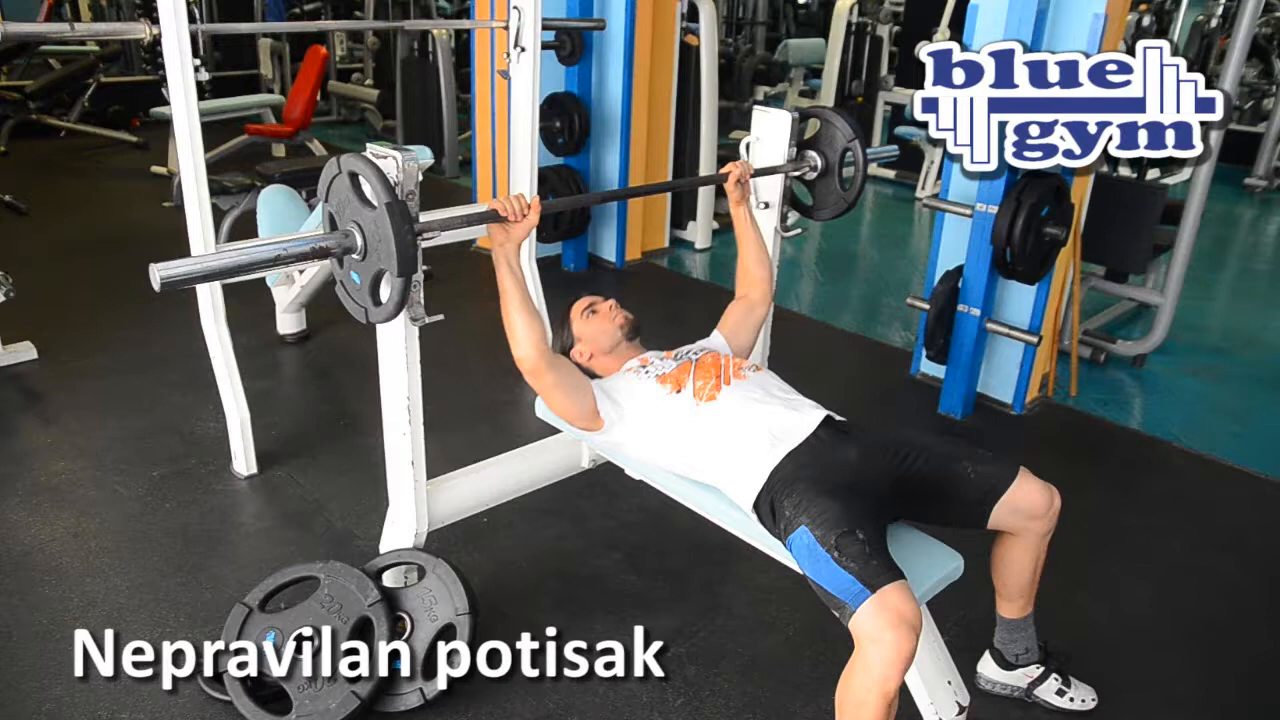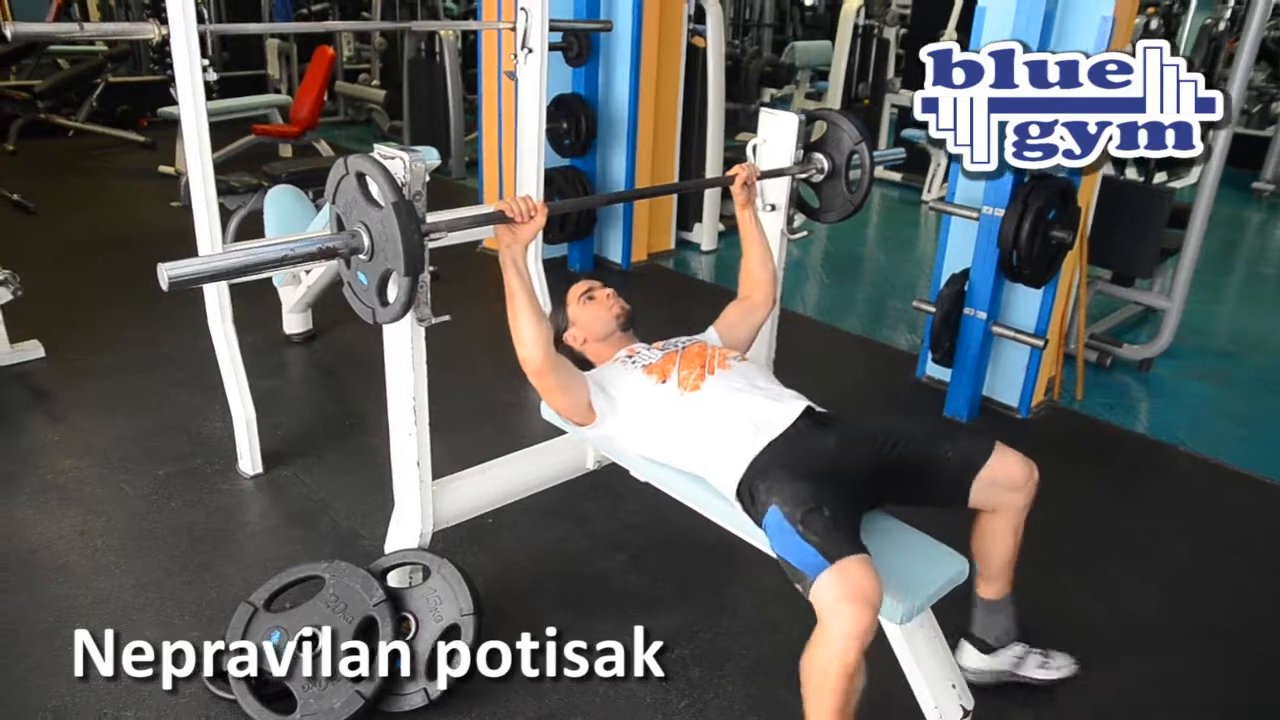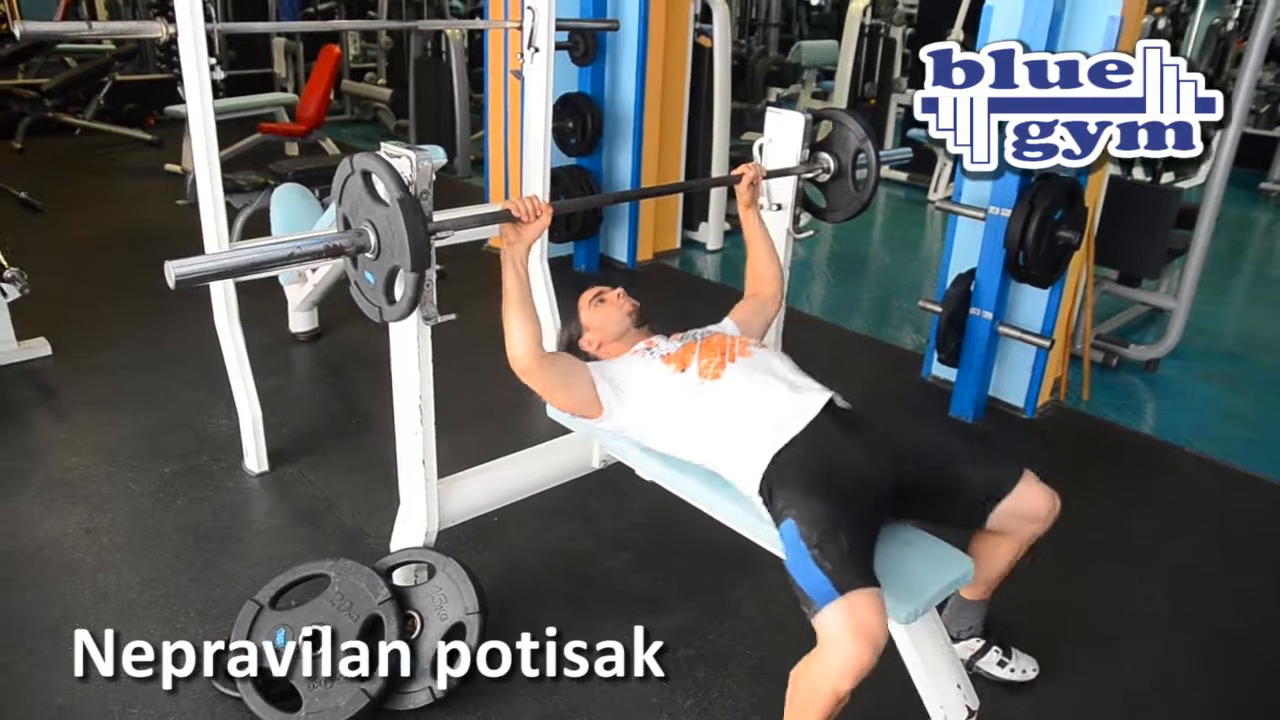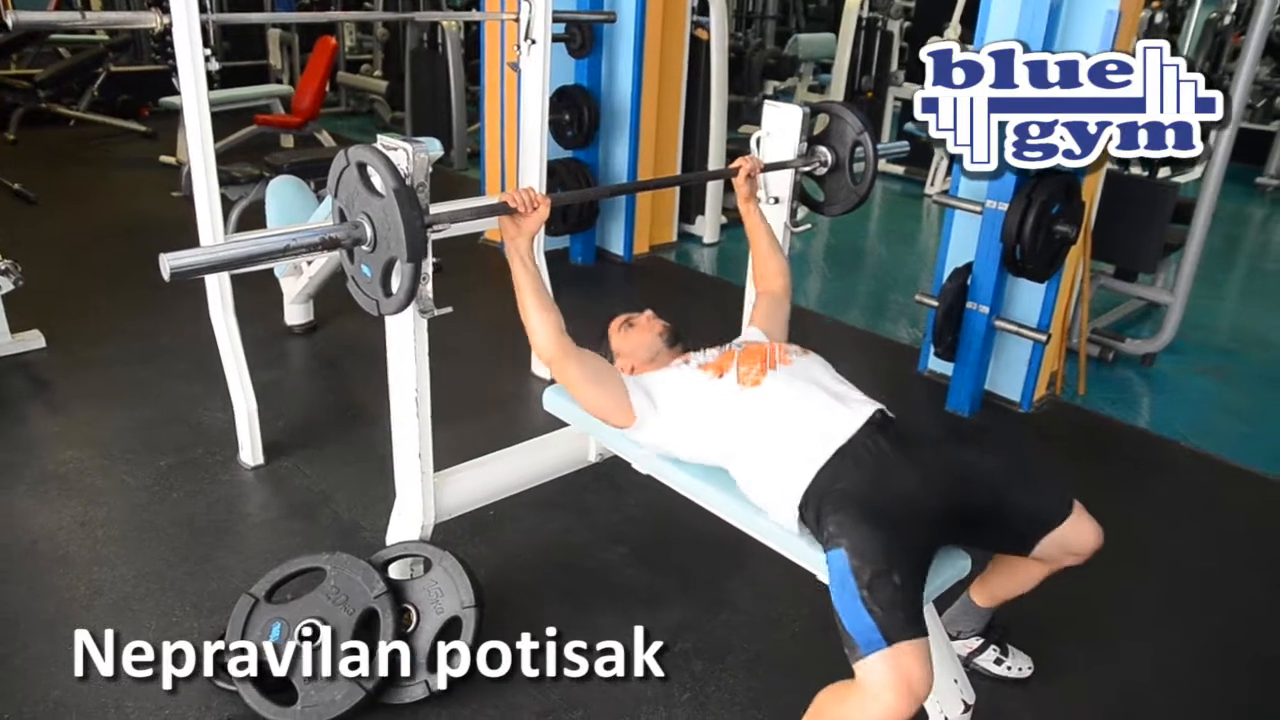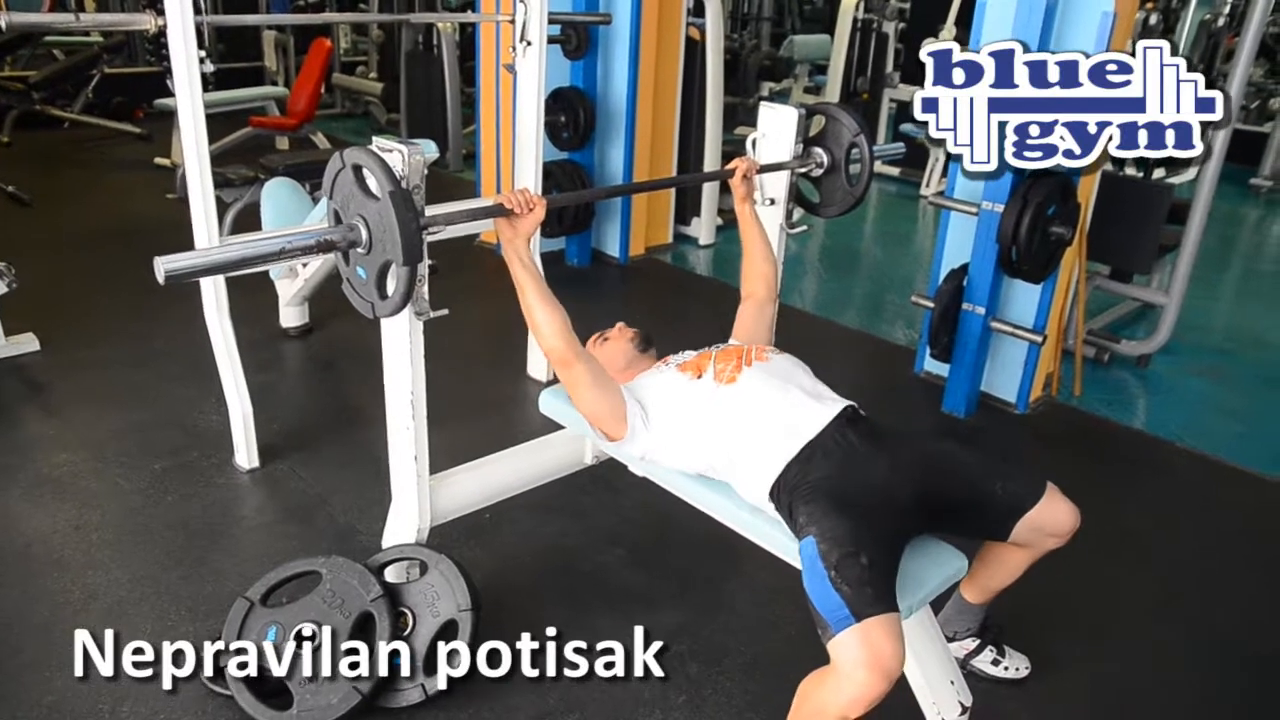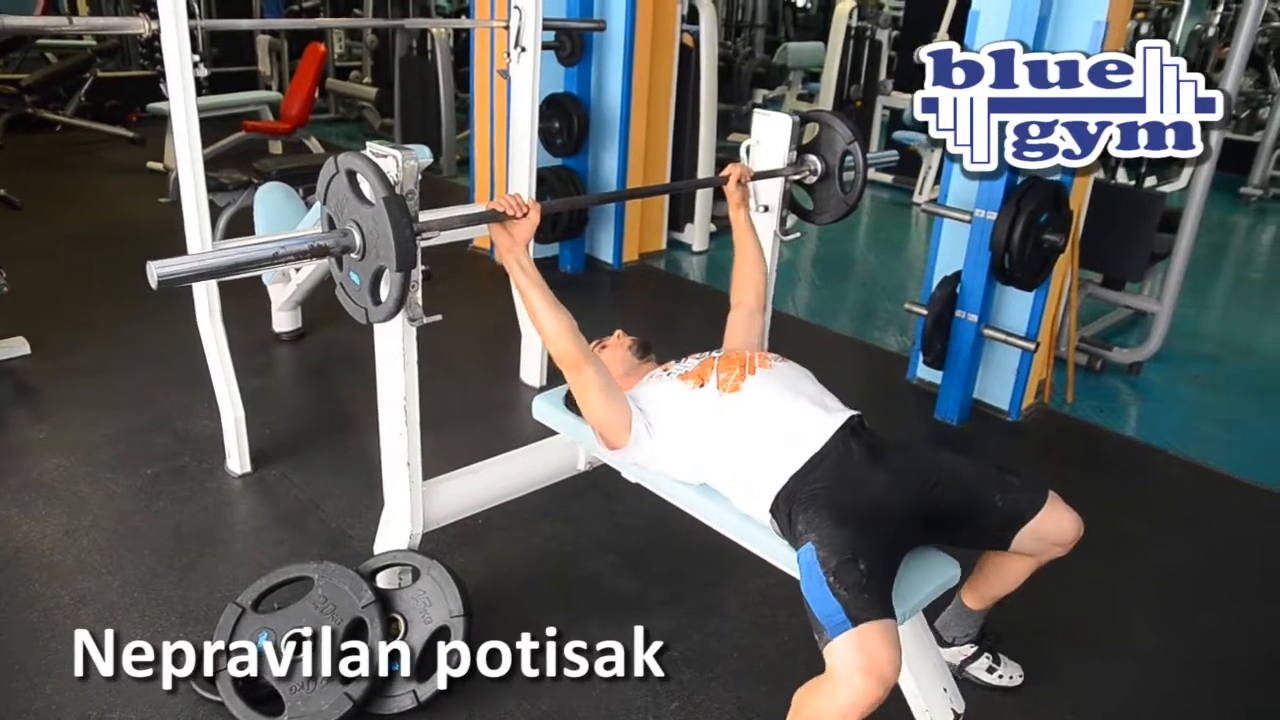
dt=0.4s
person 1, frame 1
left shoulder: (697, 352)
right shoulder: (605, 403)
left elbow: (756, 297)
right elbow: (536, 365)
left wrist: (738, 206)
right wrist: (506, 252)
left hip: (843, 440)
right hip: (791, 483)
left knee: (1038, 503)
right knee: (892, 630)
left ankle: (1014, 660)
person 1, frame 2
left shoulder: (695, 344)
right shoulder: (600, 397)
left elbow: (759, 296)
right elbow: (539, 363)
left wrist: (745, 207)
right wrist: (511, 251)
left hip: (825, 431)
right hip: (776, 471)
left knee: (1015, 477)
right knee: (853, 606)
left ankle: (989, 643)
person 1, frame 3
left shoulder: (710, 336)
right shoulder: (614, 383)
left elbow: (769, 291)
right elbow: (529, 362)
left wrist: (747, 206)
right wrist: (515, 250)
left hip: (851, 432)
right hip: (794, 468)
left knee: (1035, 507)
right knee: (856, 643)
left ankle: (959, 630)
person 1, frame 4
left shoulder: (740, 353)
right shoulder: (646, 400)
left elbow: (775, 289)
right elbow: (557, 352)
left wrist: (747, 202)
right wrist: (519, 244)
left hip: (899, 447)
right hip: (838, 486)
left knee: (1079, 538)
left ankle: (961, 628)
person 1, frame 5
left shoulder: (717, 358)
right shoulder: (632, 410)
left elbow: (761, 291)
right elbow: (563, 353)
left wrist: (743, 202)
right wrist: (515, 245)
left hip: (871, 442)
right hip: (813, 480)
left knee: (1055, 520)
right knee: (869, 669)
left ankle: (958, 628)
person 1, frame 6
left shoulder: (716, 362)
right shoulder: (631, 421)
left elbow: (749, 300)
right elbow: (569, 357)
left wrist: (738, 208)
right wrist: (513, 253)
left hip: (869, 451)
right hip: (811, 491)
left knee: (1058, 528)
left ankle: (956, 636)
